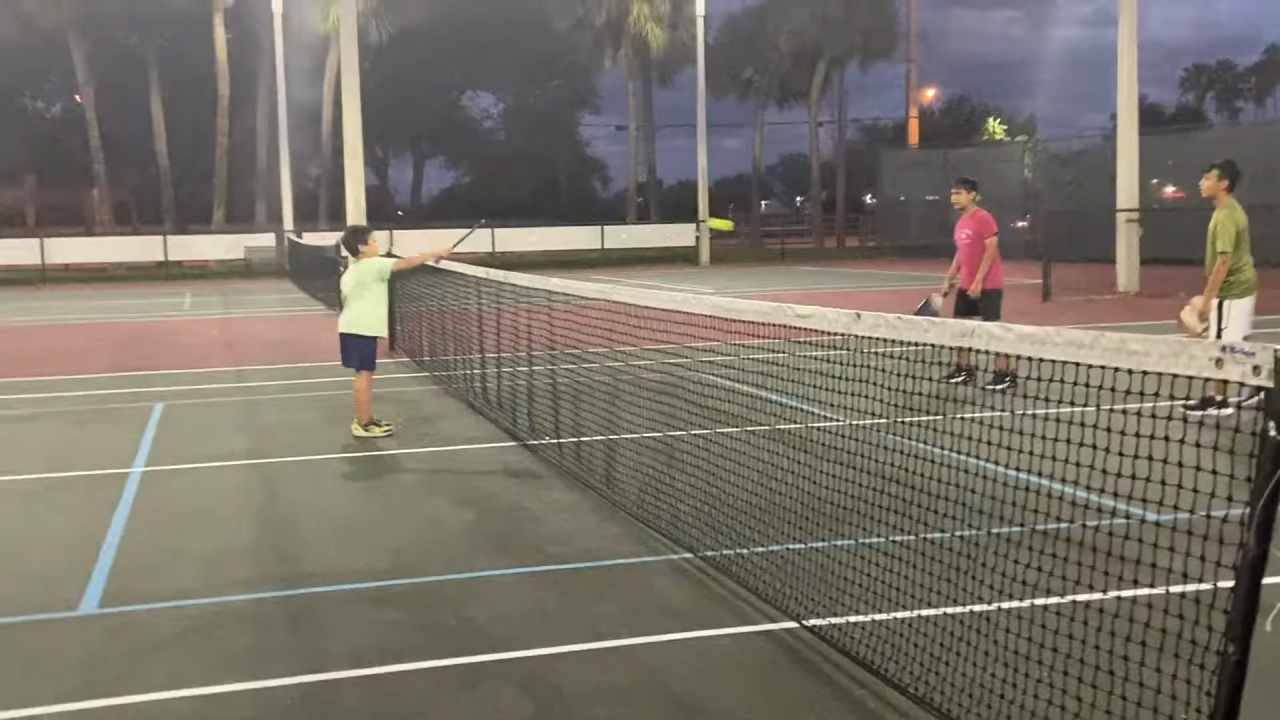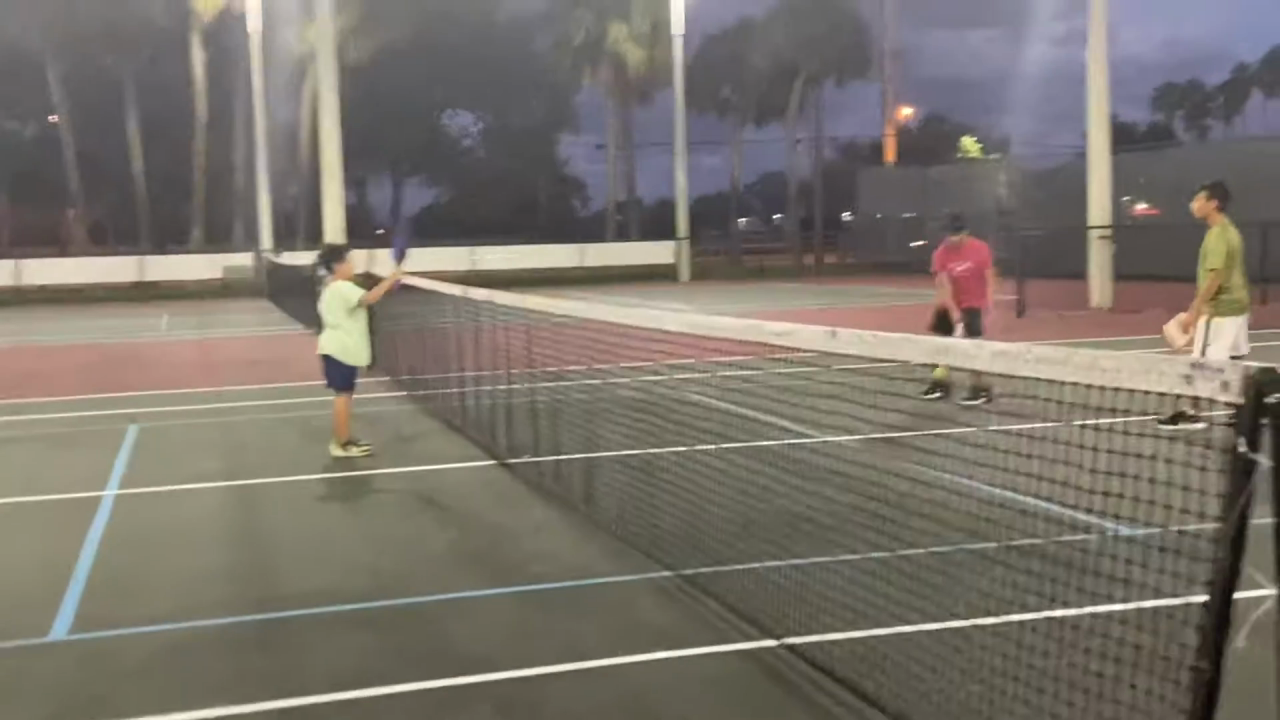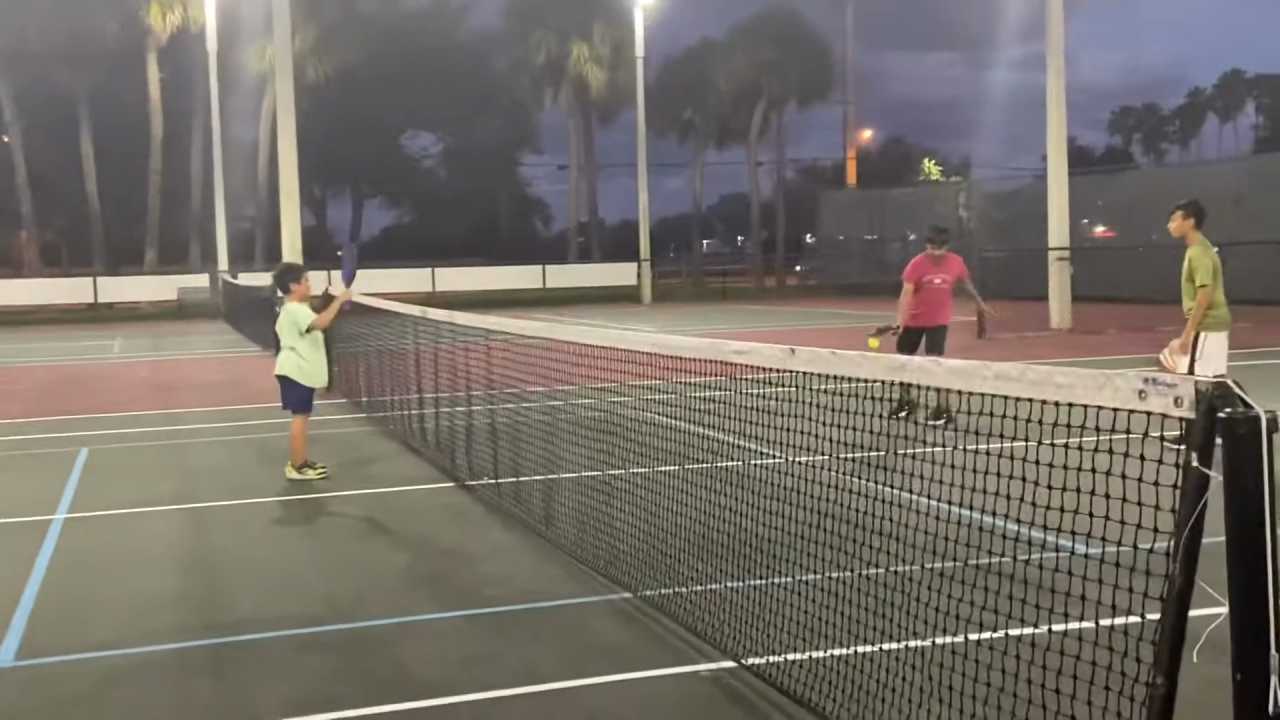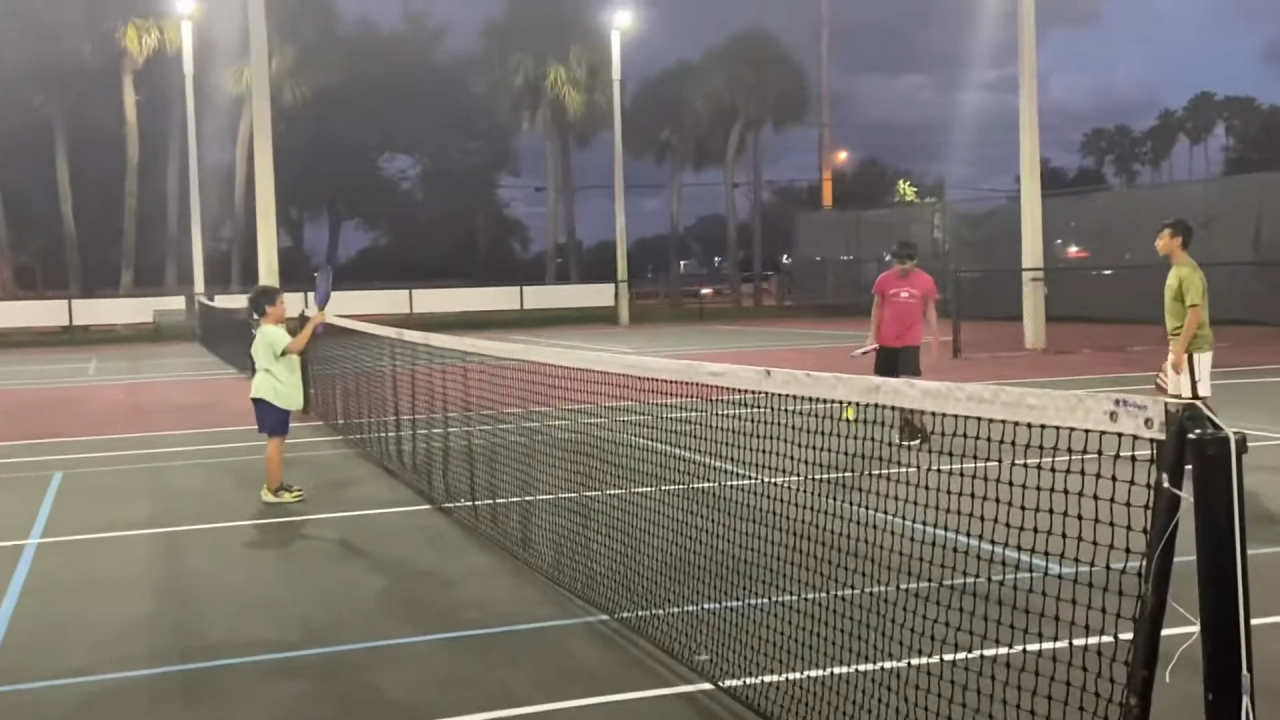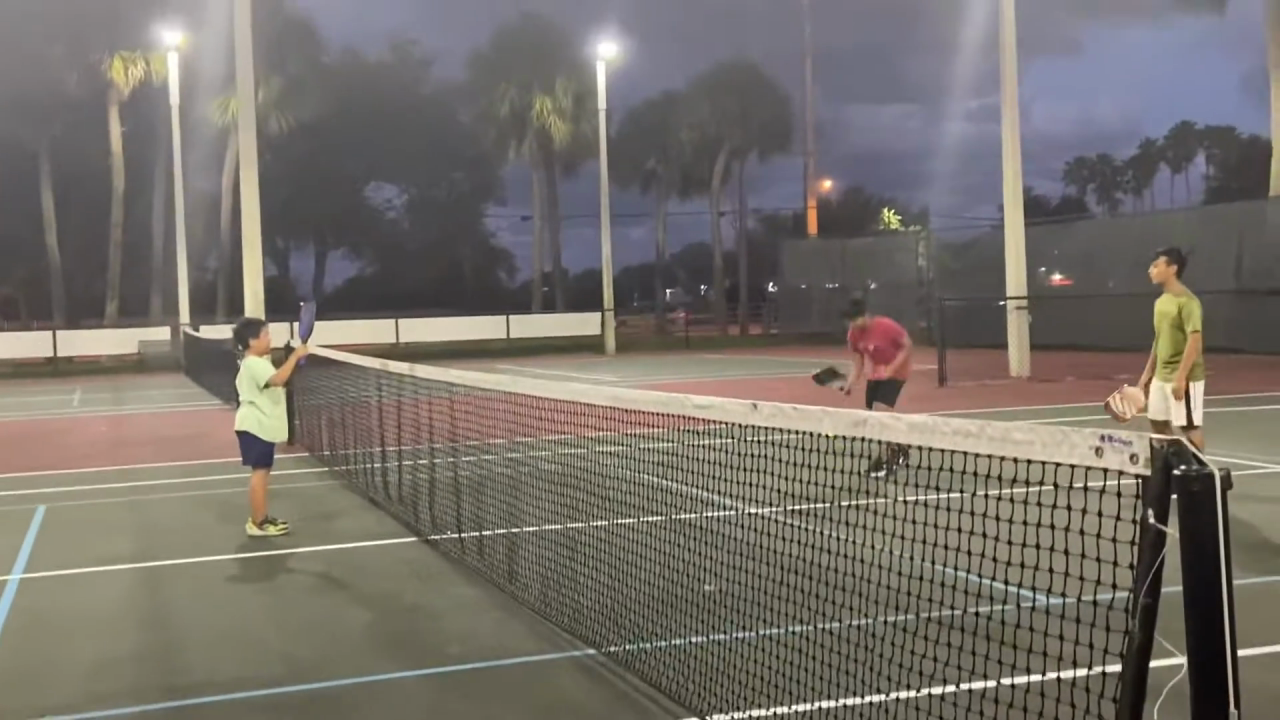
dt=0.3s
person 1, frame 1
left shoulder: (350, 272)
right shoulder: (373, 265)
left elbow: (345, 298)
right elbow: (405, 262)
right wrist: (435, 255)
left hip: (352, 328)
right hip: (361, 329)
left knee: (364, 374)
right knee: (364, 374)
left ankle: (365, 418)
right ankle: (363, 424)
person 1, frame 2
left shoulder: (331, 289)
right shoulder: (343, 288)
right elbow: (370, 298)
right wrist: (391, 279)
left hip: (340, 348)
right hip: (341, 350)
left knee: (344, 394)
right knee: (343, 395)
left ankle: (344, 439)
right ankle: (342, 443)
person 1, frame 3
left shoulder: (292, 309)
right shoulder: (295, 309)
right elbow: (320, 323)
right wrist: (339, 301)
left hip: (299, 370)
right hip: (297, 371)
left knee: (302, 416)
right knee: (300, 417)
left ankle: (301, 461)
right ankle: (297, 466)
person 1, frame 4
left shoulder: (270, 331)
right shoulder: (271, 332)
right elbow: (295, 347)
right wrist: (312, 323)
left hip: (276, 393)
right hip: (271, 394)
left knee: (278, 439)
right knee: (275, 439)
left ankle: (276, 484)
right ankle: (272, 490)
person 1, frame 5
left shoulder: (256, 362)
right shoulder: (254, 363)
left elbow: (274, 382)
right elbow: (278, 379)
right wrist: (295, 356)
left hip: (260, 426)
right hip: (256, 426)
left knee: (263, 471)
right knee: (260, 472)
left ankle: (261, 517)
right ankle: (257, 523)
person 2, frame 1
left shoulder: (1226, 217)
right shoulder: (1228, 211)
left elbow: (1224, 261)
left wrist: (1207, 298)
right wrist: (1210, 289)
left hip: (1231, 290)
right hip: (1241, 286)
left knee: (1222, 345)
right knee: (1235, 343)
left ankle: (1219, 400)
person 2, frame 2
left shoulder: (1217, 235)
right shoulder: (1228, 230)
left elbow: (1213, 278)
left wrist: (1193, 313)
right wrist: (1200, 310)
left hip: (1222, 309)
right hip: (1236, 304)
left knee: (1202, 360)
right knee: (1236, 359)
left ankle: (1191, 414)
person 2, frame 3
left shoulder: (1199, 254)
right shoulder: (1197, 252)
left elbow: (1203, 297)
left wrist: (1187, 334)
right wrist: (1188, 332)
left hip: (1205, 327)
right hip: (1215, 324)
left knee: (1191, 377)
right knee: (1214, 377)
person 2, frame 4
left shoulder: (1189, 272)
right shoulder: (1175, 270)
left elbow: (1194, 315)
left wrist: (1179, 352)
left hip: (1191, 348)
right hip: (1178, 346)
left knee: (1197, 399)
right knee: (1175, 398)
person 2, frame 5
left shoulder: (1187, 301)
right shoulder: (1160, 301)
left elbow: (1194, 340)
left wrist: (1181, 377)
right wrist: (1147, 373)
left hip: (1185, 377)
right hip: (1161, 376)
left knee: (1190, 426)
right knee: (1158, 423)
person 3, frame 1
left shoulder: (984, 218)
right shoulder: (961, 222)
left elbow: (991, 251)
left wrist: (979, 281)
right wrist: (949, 278)
left hip: (988, 284)
right hip: (966, 284)
left ankle: (1005, 374)
right ankle: (964, 369)
person 3, frame 2
left shoulder: (980, 249)
right shoulder: (941, 253)
left elbow: (989, 280)
right elbow: (944, 284)
left wrist: (989, 308)
right wrist: (953, 310)
left hip: (973, 304)
right hip: (948, 306)
left ankle: (982, 388)
right ankle: (941, 384)
person 3, frame 3
left shoulder: (957, 263)
right shoulder: (917, 264)
left elbow: (967, 285)
right elbow: (906, 293)
left wrist: (980, 304)
right wrist: (900, 320)
left hip: (938, 321)
right hip: (913, 320)
left ankle: (943, 409)
right ankle: (906, 401)
person 3, frame 4
left shoulder: (926, 281)
right shoulder: (884, 280)
left elbow: (930, 311)
right elbow: (877, 308)
left wrist: (934, 339)
right wrist: (873, 335)
left hip: (911, 341)
right hip: (886, 341)
left ankle: (916, 427)
right ankle: (906, 419)
person 3, frame 5
left shoulder: (887, 326)
right shoulder: (854, 334)
left elbow: (907, 346)
right elbow: (858, 361)
left wrist: (891, 368)
right wrist: (851, 383)
left hip: (895, 373)
right hip: (875, 374)
left knee: (880, 412)
left ankle: (884, 460)
right ankle: (897, 449)
